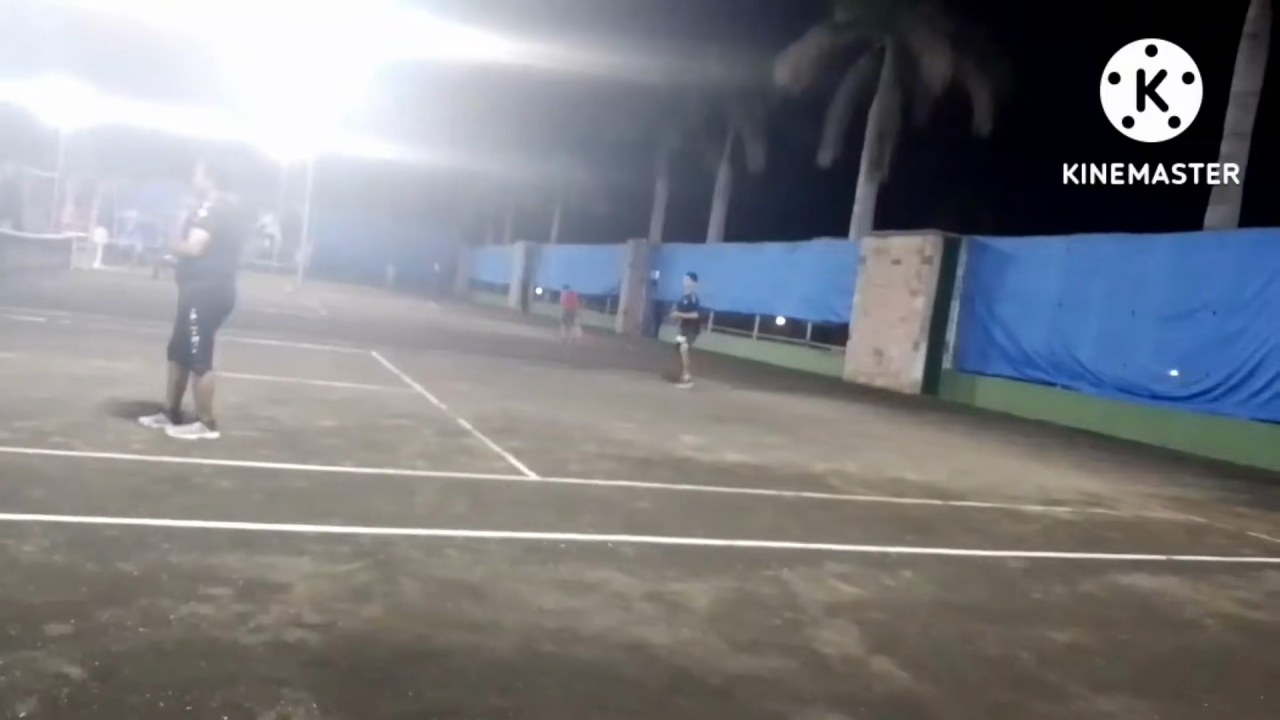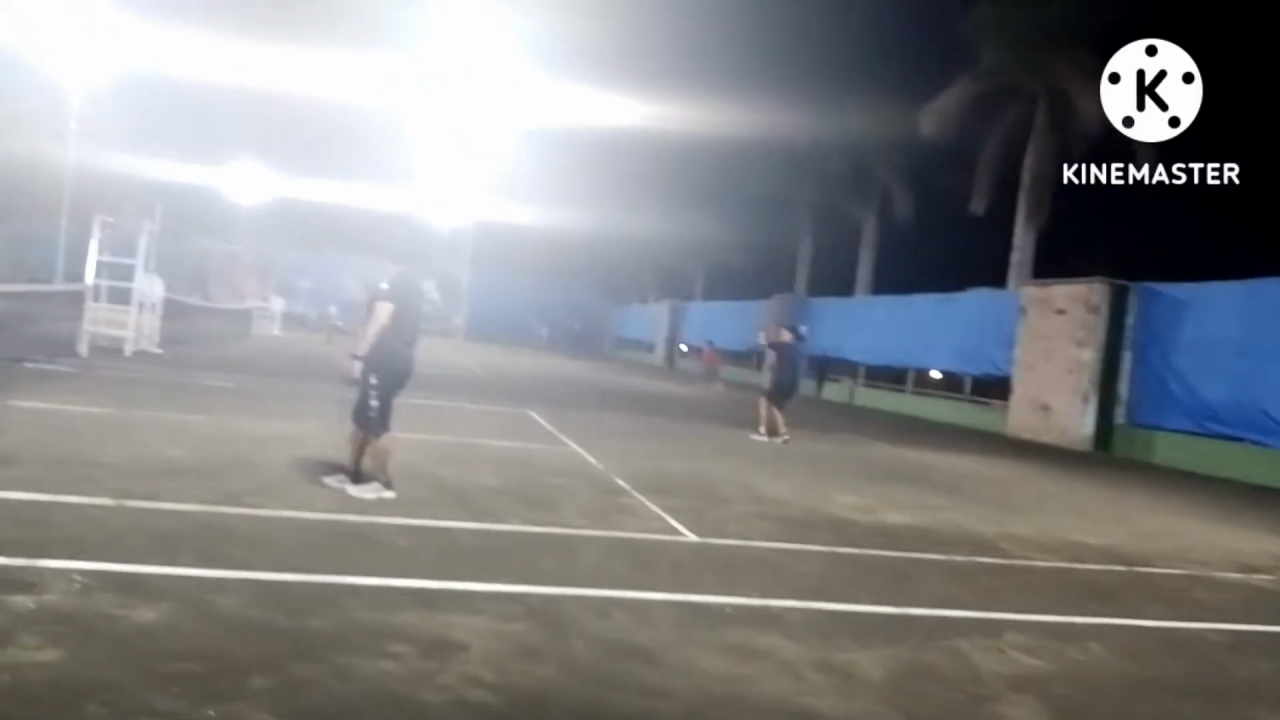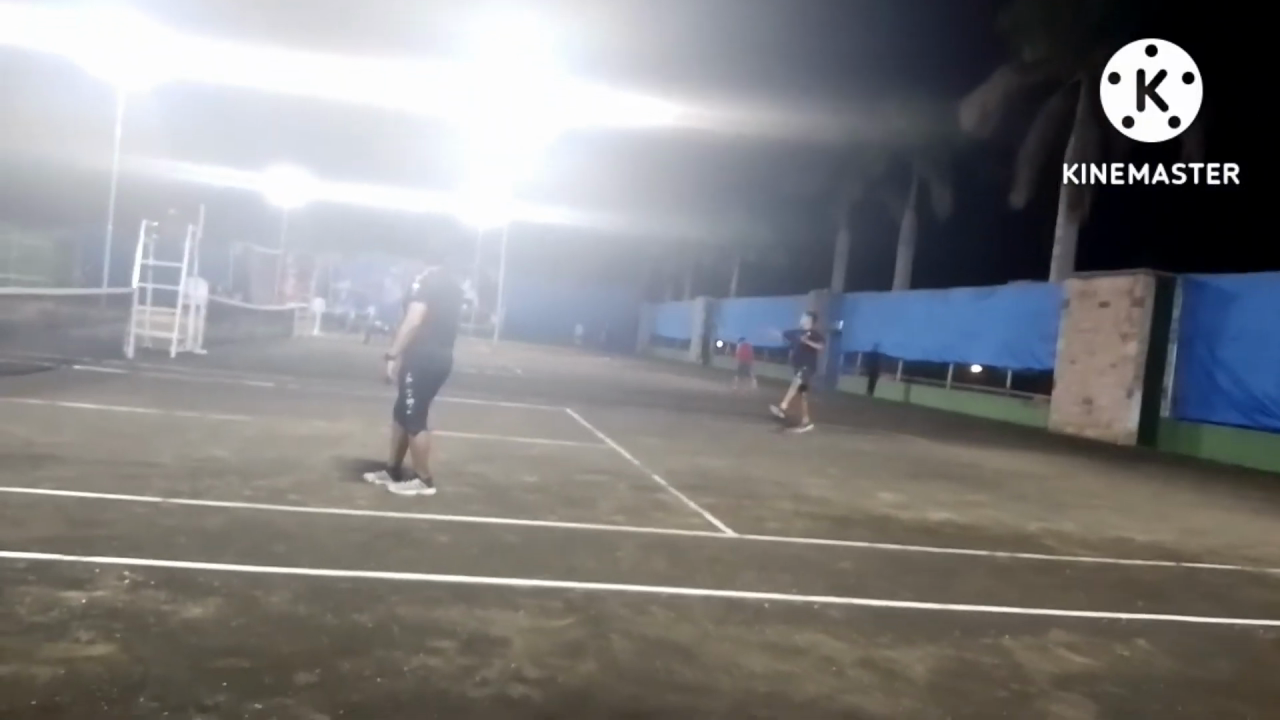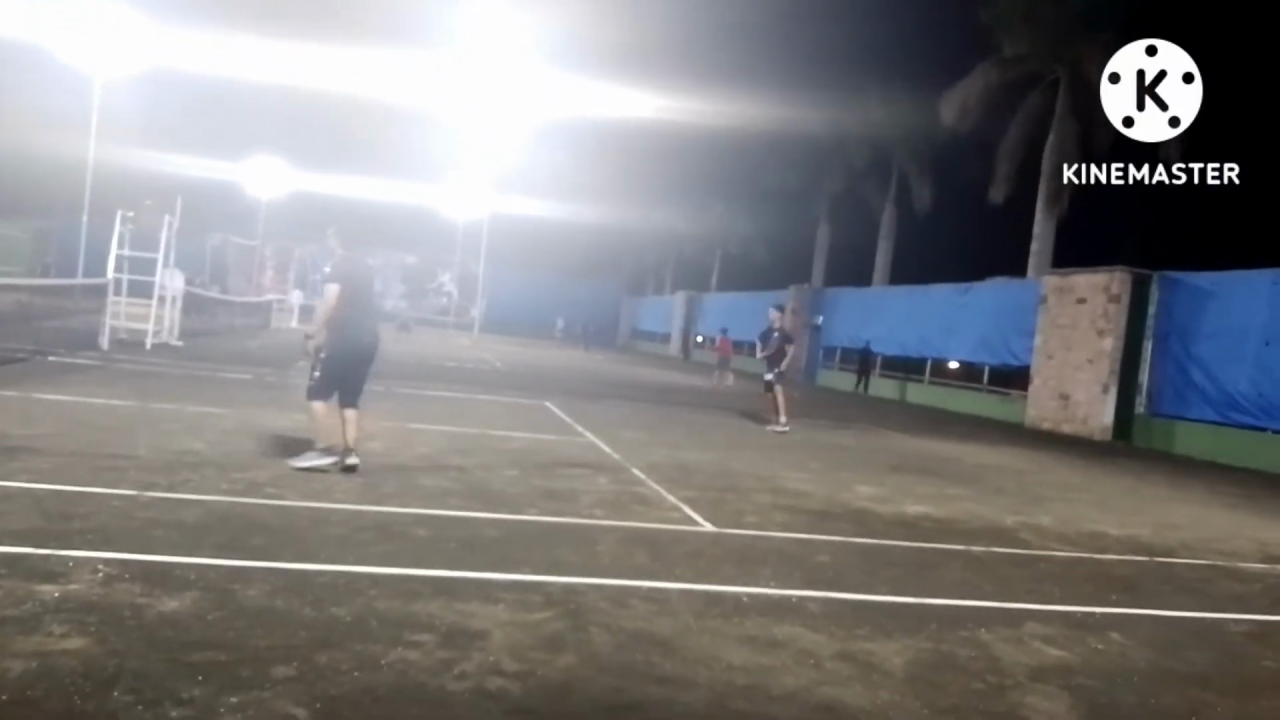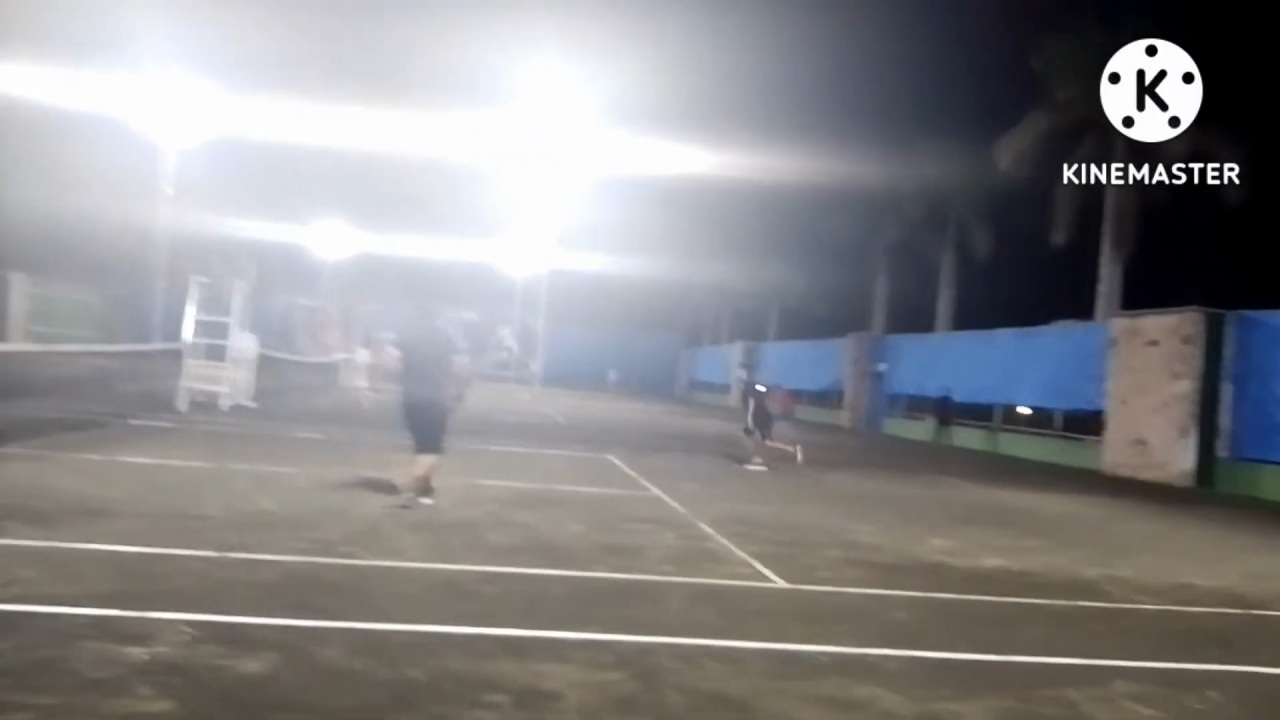
dt=1s
person 1, frame 1
left shoulder: (213, 209)
right shoulder: (232, 209)
left elbow: (193, 247)
left wrist: (171, 246)
left hip: (205, 293)
right hip: (207, 291)
left knee: (197, 359)
right knee: (177, 353)
left ankle: (206, 424)
right ankle: (171, 413)
person 1, frame 2
left shoulder: (393, 280)
right shoulder: (411, 283)
left elbow: (381, 321)
left wrist: (360, 355)
left hip: (385, 360)
right hip: (397, 359)
left knee: (375, 423)
right knee: (361, 417)
left ankle: (382, 483)
right ankle: (353, 473)
person 1, frame 3
left shoulder: (427, 280)
right shoulder: (452, 284)
left elbow: (413, 321)
left wrist: (393, 355)
left hip: (422, 360)
right hip: (439, 358)
left knee: (414, 420)
right knee: (402, 415)
left ankle: (423, 480)
right ankle: (393, 471)
person 1, frame 4
left shoulder: (338, 266)
right shoulder: (365, 268)
left elbow: (329, 303)
left wrist: (312, 335)
left hip: (344, 339)
right hip: (368, 340)
left knee: (317, 393)
right knee: (349, 399)
left ankle: (321, 451)
right ankle: (349, 452)
person 1, frame 5
left shoulder: (407, 335)
right shoulder: (444, 338)
left elbow: (397, 364)
right elbow: (451, 371)
right wrist: (451, 397)
left hip: (411, 397)
right hip: (433, 398)
left knee: (423, 445)
right knee: (433, 449)
left ankle: (424, 489)
right ankle: (409, 485)
